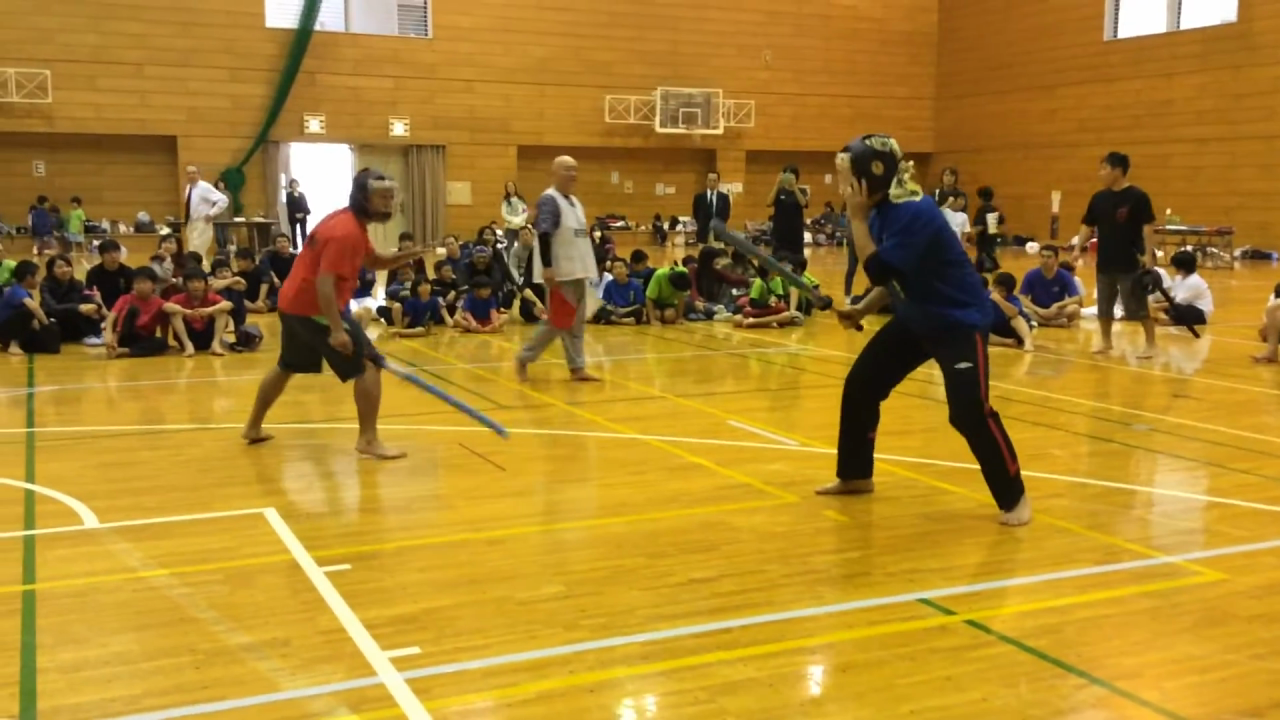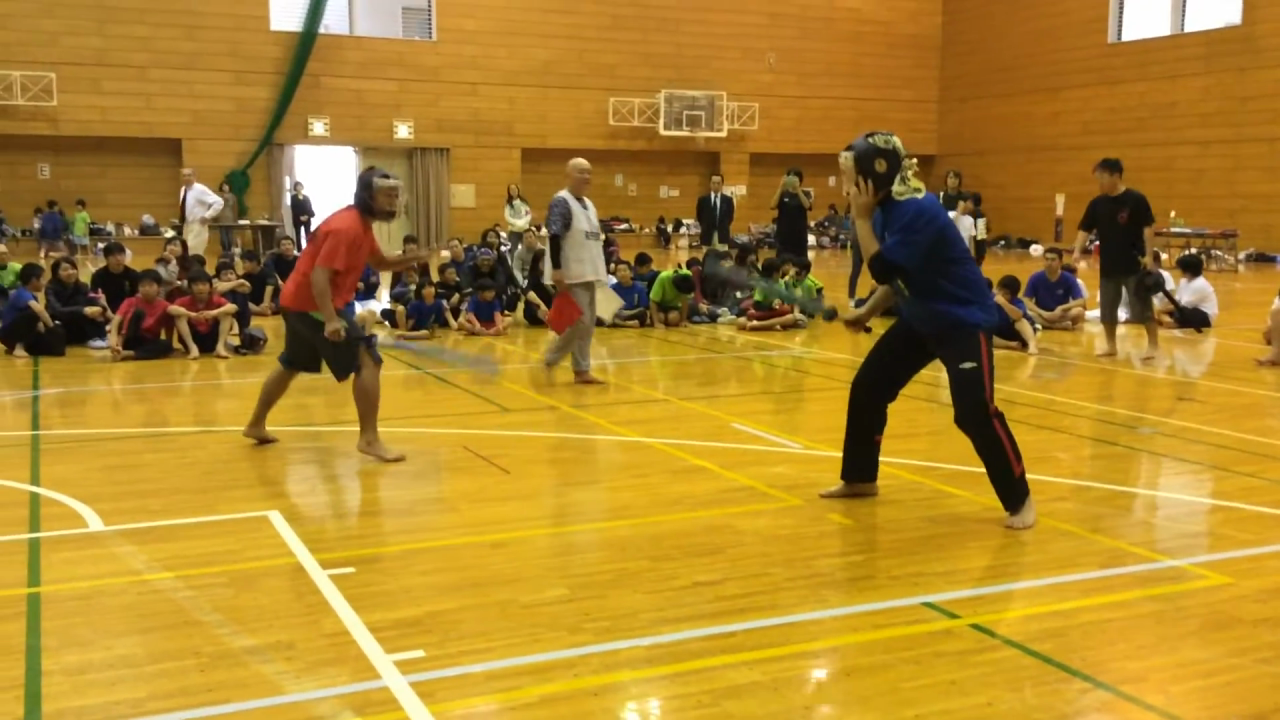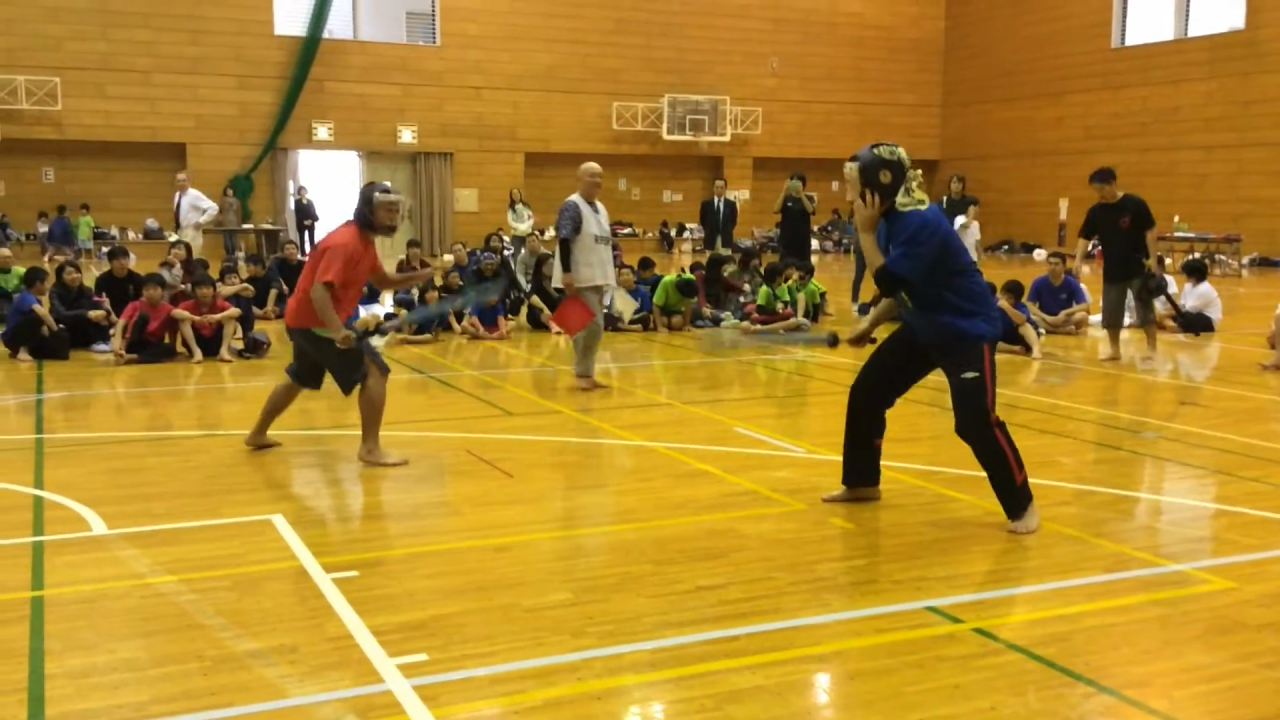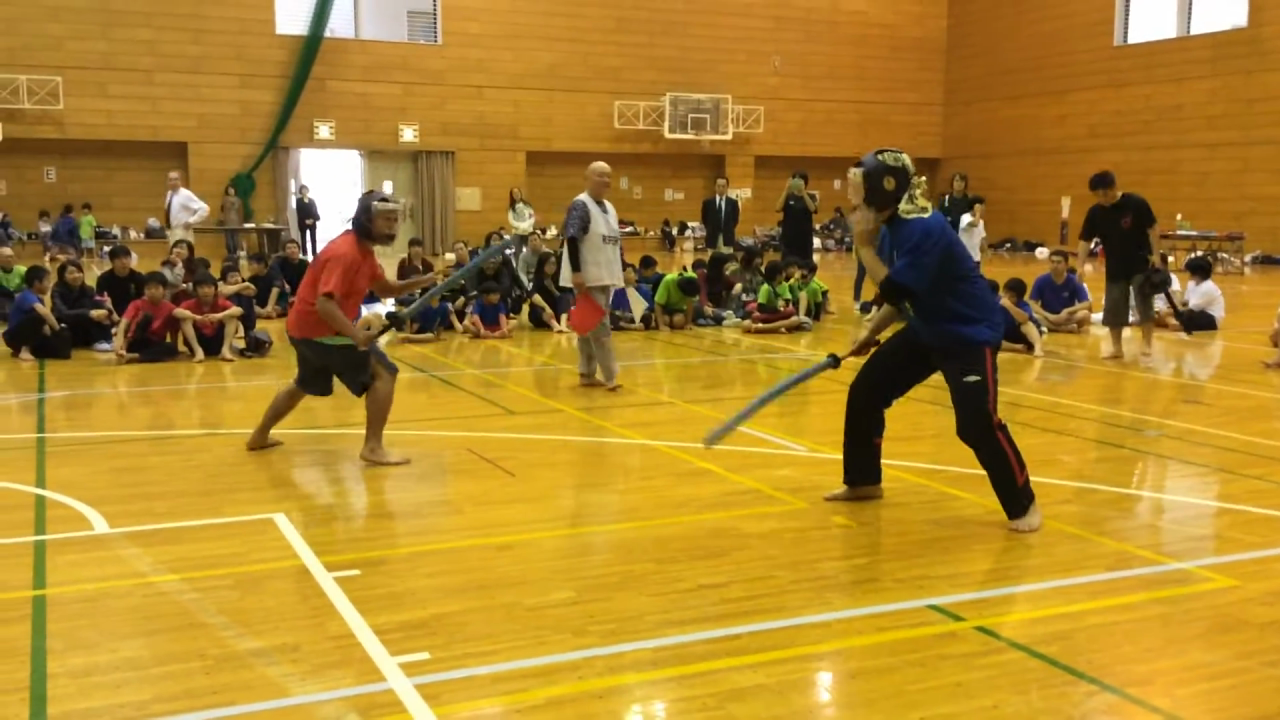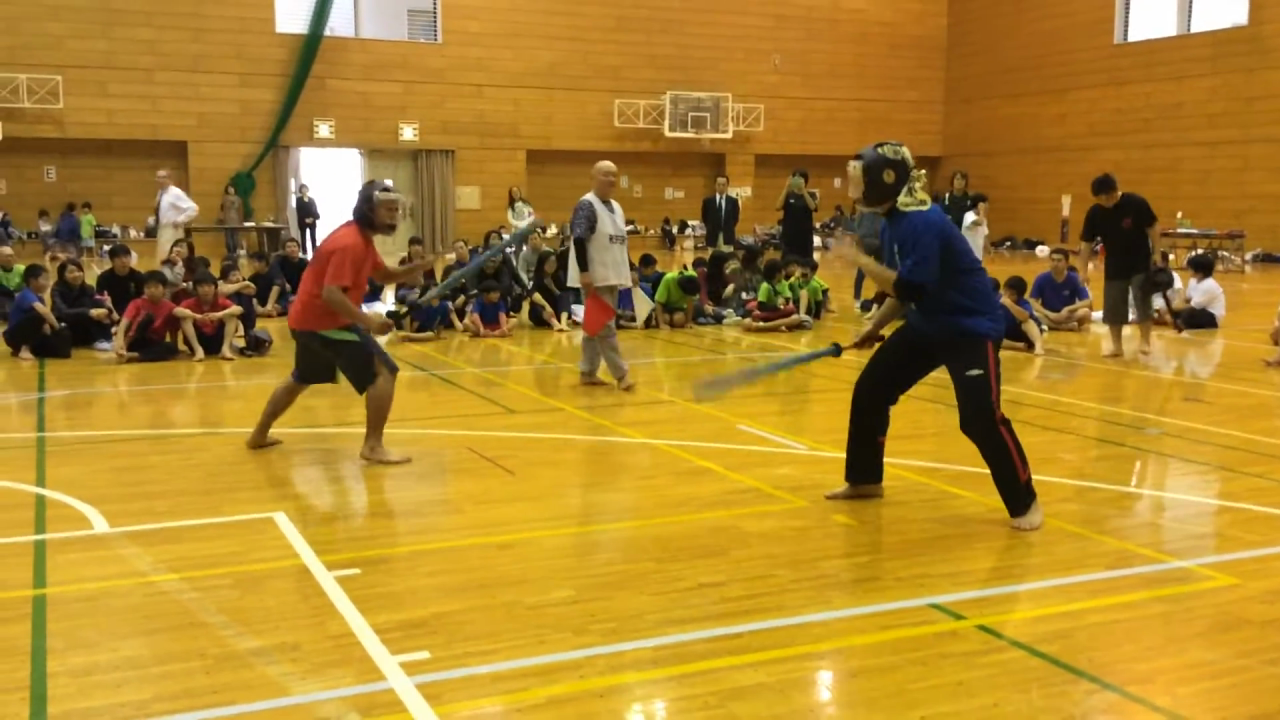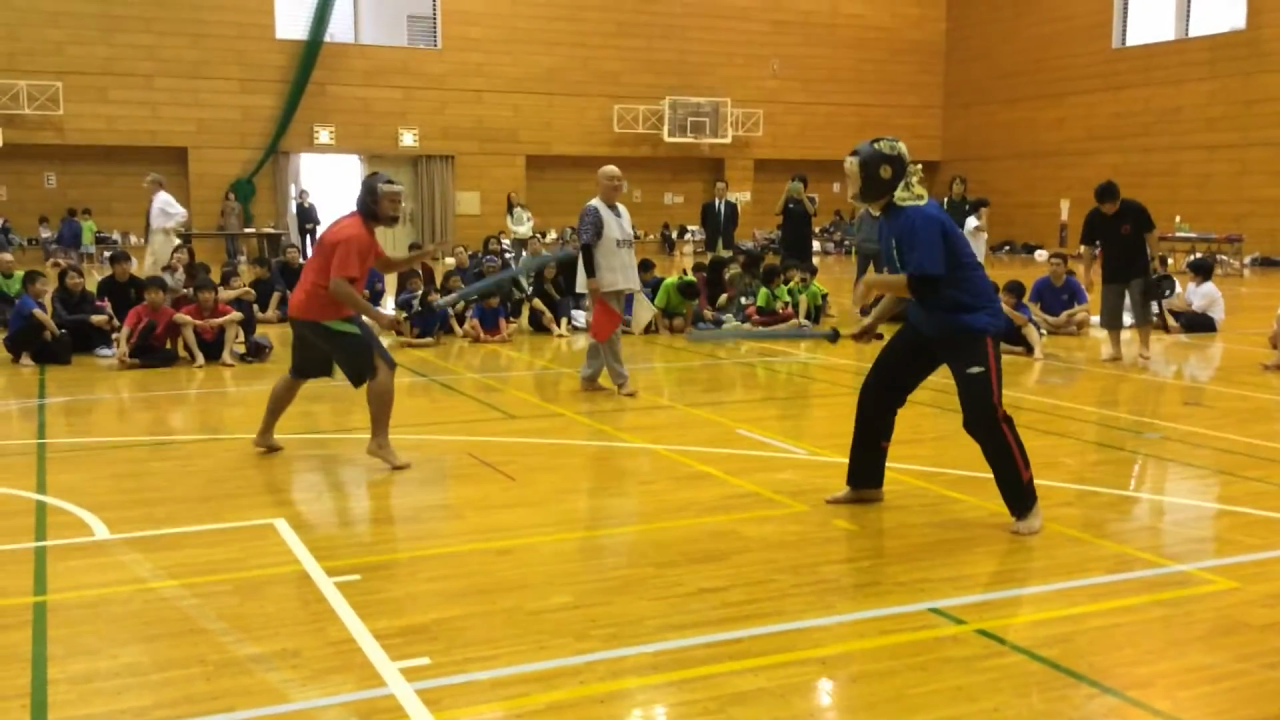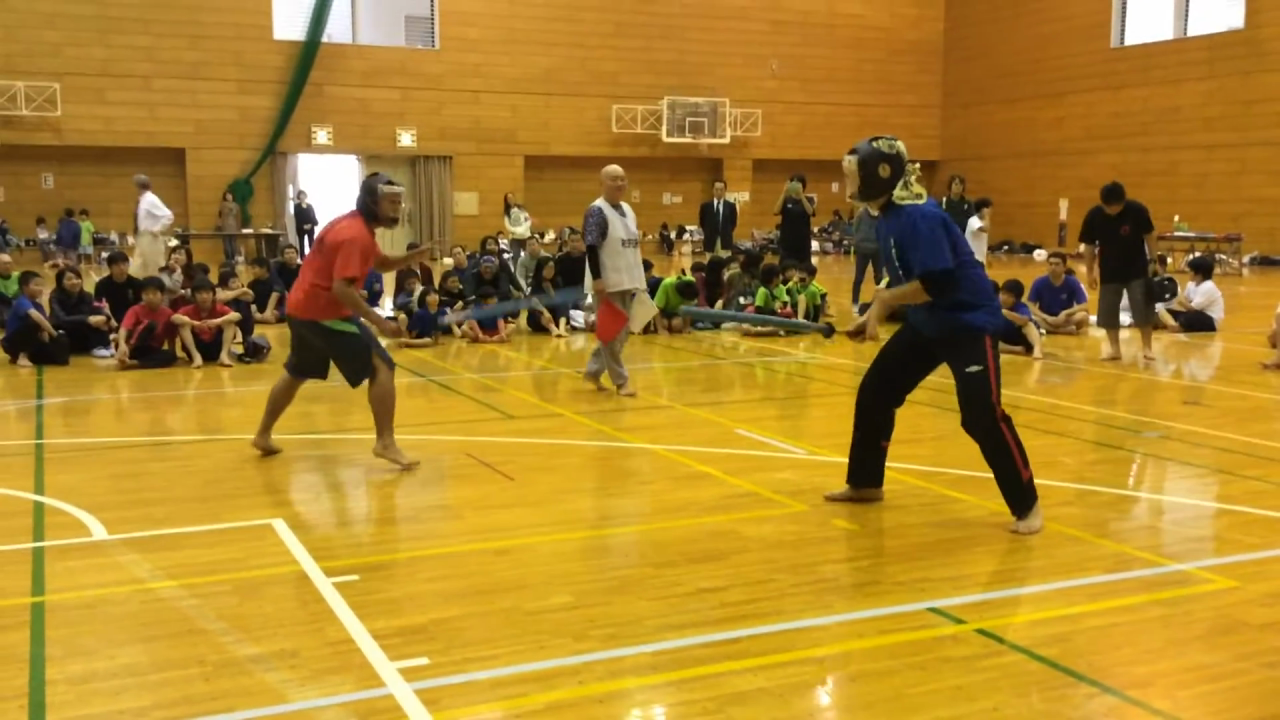
dt=0.1s
person 1, frame 1
left shoulder: (916, 214)
right shoulder: (882, 213)
left elbow: (879, 271)
left wrist: (857, 219)
right wrist: (861, 310)
left hip: (959, 320)
right hip: (915, 318)
left knee: (970, 410)
right knee: (860, 385)
left ankle: (1014, 497)
right ankle: (855, 475)
person 1, frame 2
left shoulder: (919, 212)
right shoulder: (886, 209)
left elbow: (884, 269)
left wrist: (861, 219)
right wrist: (865, 311)
left hip: (964, 319)
right hip: (919, 319)
left knee: (975, 410)
right knee: (867, 388)
left ankle: (1019, 500)
right ankle: (860, 478)
person 1, frame 3
left shoulder: (923, 223)
right shoulder: (891, 221)
left elbow: (888, 282)
left wrist: (866, 232)
right wrist: (869, 325)
left hip: (967, 330)
right hip: (922, 328)
left knee: (976, 419)
right knee: (865, 393)
left ankle: (1021, 506)
right ankle: (862, 483)
person 1, frame 4
left shoulder: (924, 230)
right shoulder: (896, 226)
left elbow: (901, 291)
left wrist: (864, 247)
right wrist: (871, 333)
left hip: (970, 333)
right hip: (926, 331)
left knee: (977, 422)
right knee: (864, 393)
left ankle: (1024, 505)
right ankle: (863, 482)
person 1, frame 5
left shoulder: (924, 223)
right shoulder: (896, 221)
left elbow: (912, 288)
left wrist: (862, 261)
right wrist: (874, 326)
left hip: (971, 327)
right hip: (927, 326)
left knee: (981, 417)
right knee: (869, 390)
left ankle: (1025, 503)
right ankle: (865, 480)
person 1, frame 6
left shoulder: (920, 218)
right shoulder: (893, 218)
left elbow: (926, 284)
left wrist: (874, 284)
right wrist: (873, 319)
left hip: (970, 324)
right hip: (926, 325)
left knee: (984, 416)
right knee: (875, 394)
left ankle: (1026, 506)
right ankle: (865, 484)
person 1, frame 7
left shoulder: (920, 217)
right shoulder: (890, 217)
left elbow: (936, 282)
left wrist: (883, 300)
right wrist: (871, 317)
left hip: (968, 323)
right hip: (925, 324)
left knee: (983, 416)
right knee: (873, 393)
left ankle: (1027, 505)
right ankle: (865, 483)
person 2, frame 1
left shoulder: (348, 222)
right shoulder: (347, 231)
left elbow: (375, 261)
right elbow: (324, 282)
left wrist: (407, 256)
right wrist: (336, 329)
left hip: (293, 304)
right hip: (314, 307)
left knee: (287, 367)
right knee: (368, 365)
left ankle: (254, 426)
right ankle: (368, 439)
person 2, frame 2
left shoulder: (362, 225)
right shoulder: (347, 228)
left elbow: (381, 262)
right elbow: (320, 275)
left wrist: (412, 258)
right wrist: (330, 320)
left hip: (297, 304)
right hip: (312, 305)
left knee: (290, 365)
right knee: (367, 362)
left ankle: (256, 425)
right ankle: (370, 440)
person 2, frame 3
left shoulder: (365, 242)
right shoulder: (346, 243)
left elbow: (383, 282)
right elbow: (318, 290)
left wrist: (415, 277)
right wrist: (336, 330)
left hip: (302, 320)
right hip: (315, 321)
left knee: (298, 380)
right knee: (374, 372)
left ankle: (258, 434)
right ankle: (370, 448)
person 2, frame 4
left shoulder: (364, 250)
right shoulder: (345, 253)
left elbow: (385, 289)
right elbow: (323, 302)
left wrist: (417, 283)
right wrist: (353, 331)
left hip: (303, 327)
right hip: (320, 329)
left knee: (304, 386)
right knee: (384, 374)
left ankle: (259, 436)
right ankle: (373, 448)
person 2, frame 5
left shoulder: (364, 240)
right shoulder: (349, 244)
left elbow: (385, 276)
right elbow: (331, 294)
left wrist: (416, 267)
right wrist: (367, 320)
left hip: (306, 320)
right hip: (323, 322)
left knee: (300, 380)
right knee: (384, 372)
left ankle: (260, 434)
right ankle: (373, 446)
person 2, frame 6
left shoulder: (357, 227)
right shoulder: (355, 234)
left elbow: (386, 265)
right elbow: (339, 286)
left wrist: (419, 257)
right wrist: (376, 316)
left hip: (305, 311)
right hip: (326, 314)
left knee: (298, 374)
right knee: (382, 368)
left ankle: (265, 434)
right ankle: (380, 443)
person 2, frame 7
left shoulder: (354, 226)
right shoulder: (356, 235)
left elbow: (383, 264)
right elbow: (342, 288)
left wrist: (417, 254)
right wrist: (378, 321)
left hip: (303, 310)
right hip: (325, 314)
left knee: (296, 374)
right knee: (381, 368)
left ankle: (264, 435)
right ankle: (386, 443)
person 3, frame 1
left shoulder: (575, 202)
right shoulder: (549, 200)
right elbow: (544, 236)
left wrist: (586, 269)
right wrist: (548, 268)
left hip: (577, 272)
right hip: (559, 273)
left knee: (577, 321)
left ankle: (577, 368)
right ankle: (524, 358)
person 3, frame 2
left shoulder: (588, 204)
right shoulder: (561, 202)
right elbow: (554, 238)
left wrist: (599, 271)
right wrist: (556, 270)
left hip: (589, 273)
right hip: (570, 274)
left knee: (587, 323)
right knee: (578, 322)
left ankle: (582, 370)
right ankle: (551, 360)
person 3, frame 3
left shoulder: (600, 208)
right shoulder: (572, 206)
right elbow: (564, 241)
left wrist: (608, 275)
right wrist: (566, 273)
left hip: (598, 277)
right hip: (580, 278)
left knee: (594, 327)
right knee: (592, 324)
left ankle: (585, 373)
right ankle: (583, 373)
person 3, frame 4
left shoulder: (609, 208)
right shoulder: (580, 206)
right elbow: (572, 241)
left wrist: (621, 272)
right wrist: (576, 273)
left hip: (605, 277)
right hip: (587, 277)
left knee: (591, 327)
right knee: (599, 326)
left ankle: (587, 373)
right ankle: (610, 374)
person 3, frame 5
left shoulder: (616, 207)
right shoulder: (586, 205)
right elbow: (579, 241)
left wrist: (628, 272)
right wrist: (584, 273)
left hip: (612, 276)
right hip: (594, 277)
right knee: (605, 327)
left ankle: (587, 372)
right ankle: (621, 374)
person 3, frame 6
left shoulder: (623, 210)
right shoulder: (592, 211)
right elbow: (586, 247)
left wrist: (633, 278)
right wrist: (591, 278)
left hip: (621, 281)
right hip: (602, 282)
right knee: (609, 332)
left ankle: (589, 376)
right ankle: (621, 380)
person 3, frame 7
left shoulder: (627, 209)
right shoulder: (597, 211)
right elbow: (591, 248)
left wrist: (637, 277)
right wrist: (597, 279)
left hip: (626, 281)
right hip: (608, 283)
left knee: (619, 332)
right knee: (613, 332)
left ankle: (593, 371)
right ankle: (620, 381)
person 4, frame 1
left shoulder: (1138, 197)
right shoulder: (1099, 198)
left elbow: (1147, 226)
right elbow: (1087, 226)
left wrist: (1148, 253)
right wrist: (1078, 249)
left hip: (1130, 262)
right hip: (1105, 262)
left knee: (1138, 304)
right knee: (1104, 304)
left ankle: (1151, 343)
right ankle: (1106, 342)
person 4, frame 2
left shoulder: (1136, 200)
right shoulder: (1096, 204)
left elbow: (1148, 228)
right elbow: (1085, 229)
left wrist: (1148, 256)
right wrist: (1077, 252)
left hip: (1134, 265)
right hip: (1108, 266)
left knee: (1142, 305)
right knee: (1107, 307)
left ankle: (1153, 345)
right ankle: (1111, 345)
person 4, frame 3
left shoulder: (1136, 204)
right shoulder: (1095, 211)
left elbow: (1150, 231)
right elbow: (1085, 237)
left wrist: (1152, 258)
right wrist: (1078, 260)
left hip: (1138, 268)
right hip: (1112, 270)
left knee: (1145, 307)
right knee: (1110, 311)
left ankle: (1151, 346)
right ankle: (1114, 350)
person 4, frame 4
left shoulder: (1136, 203)
right shoulder: (1095, 213)
left elbow: (1152, 228)
right elbow: (1085, 241)
left wrist: (1155, 254)
right wrist: (1081, 266)
left hip: (1140, 266)
right hip: (1115, 269)
left knee: (1144, 303)
right knee: (1113, 308)
left ankle: (1147, 343)
right ankle: (1116, 347)
person 4, frame 5
left shoulder: (1136, 203)
right shoulder: (1094, 213)
left elbow: (1152, 227)
right elbow: (1087, 242)
right wrist: (1083, 269)
left hip: (1140, 265)
right hip: (1114, 268)
left knee: (1143, 302)
right knee: (1112, 306)
left ankle: (1144, 342)
right ankle: (1117, 346)
person 4, frame 6
left shoulder: (1136, 209)
right shoulder: (1093, 217)
left elbow: (1150, 233)
right elbow: (1088, 247)
left wrist: (1154, 259)
right wrist: (1087, 274)
left hip: (1138, 270)
right hip: (1111, 272)
left knee: (1141, 306)
right knee: (1110, 310)
left ankle: (1144, 346)
right ankle: (1115, 349)
person 4, frame 7
left shoulder: (1137, 210)
right shoulder: (1093, 216)
left elbow: (1149, 235)
right elbow: (1089, 245)
left wrist: (1153, 261)
right wrist: (1090, 272)
left hip: (1137, 270)
right hip: (1109, 272)
left knee: (1143, 307)
right knee: (1108, 310)
left ankle: (1147, 347)
right ankle: (1114, 348)
